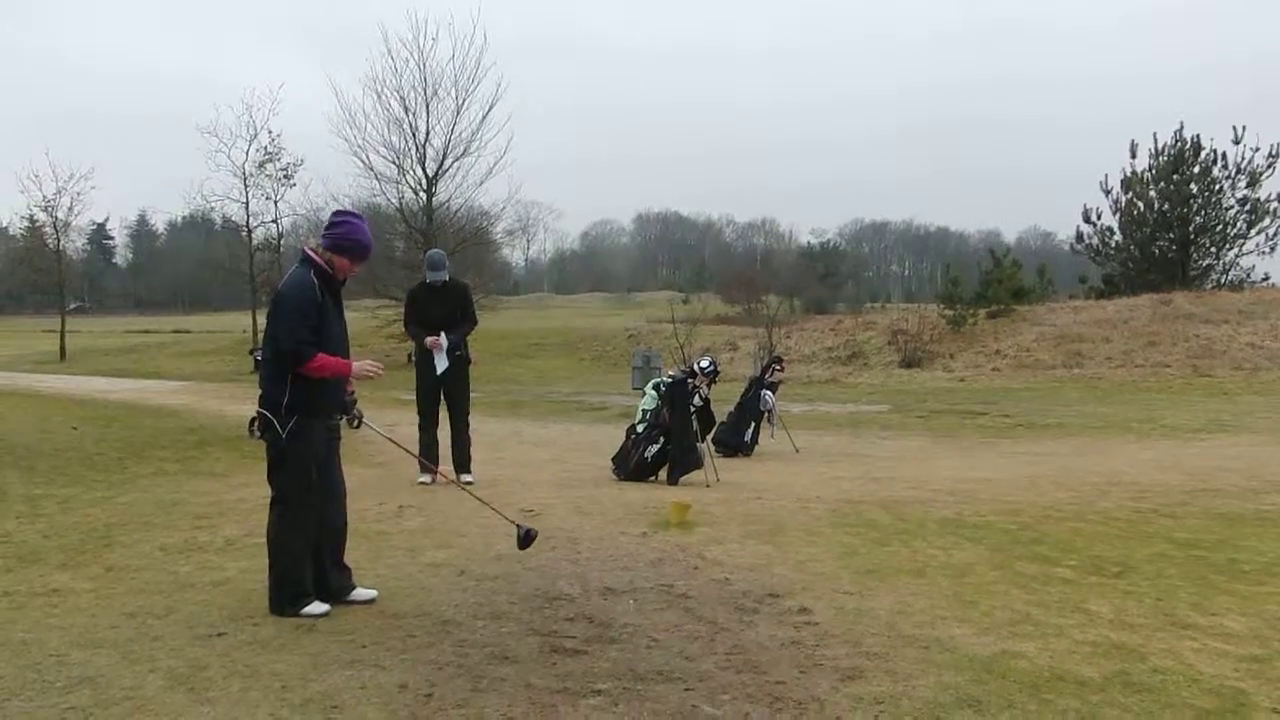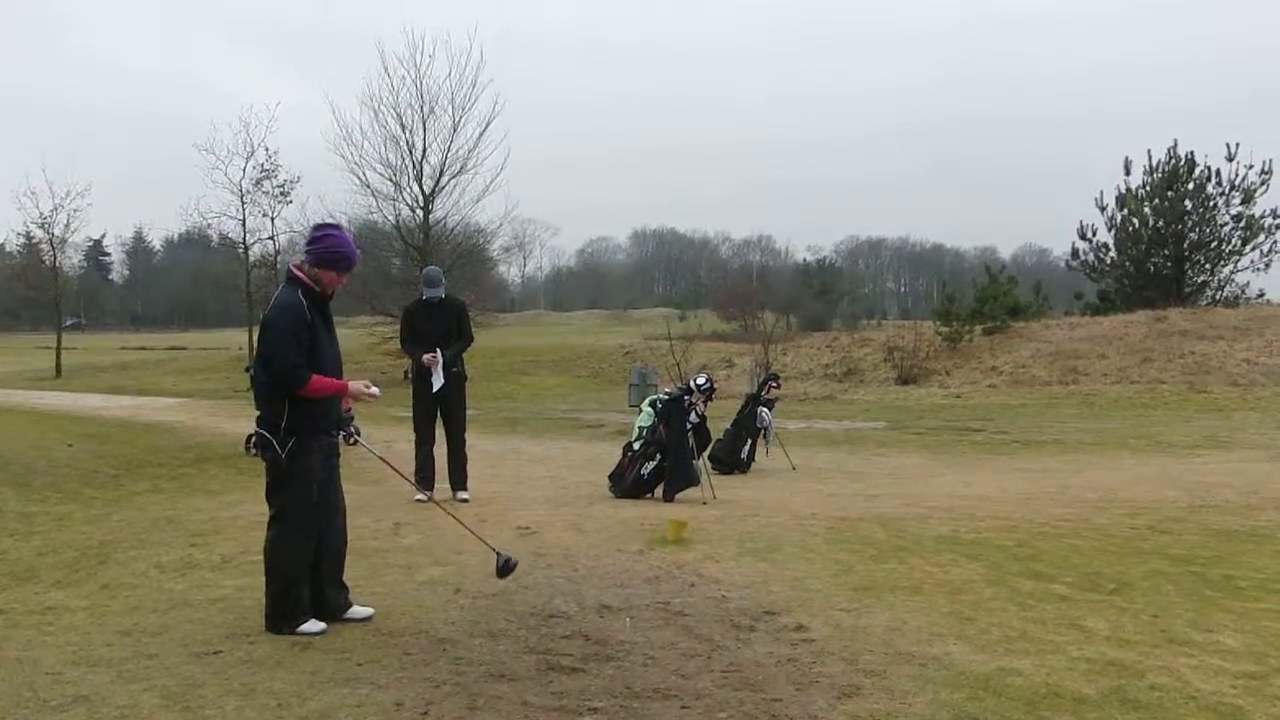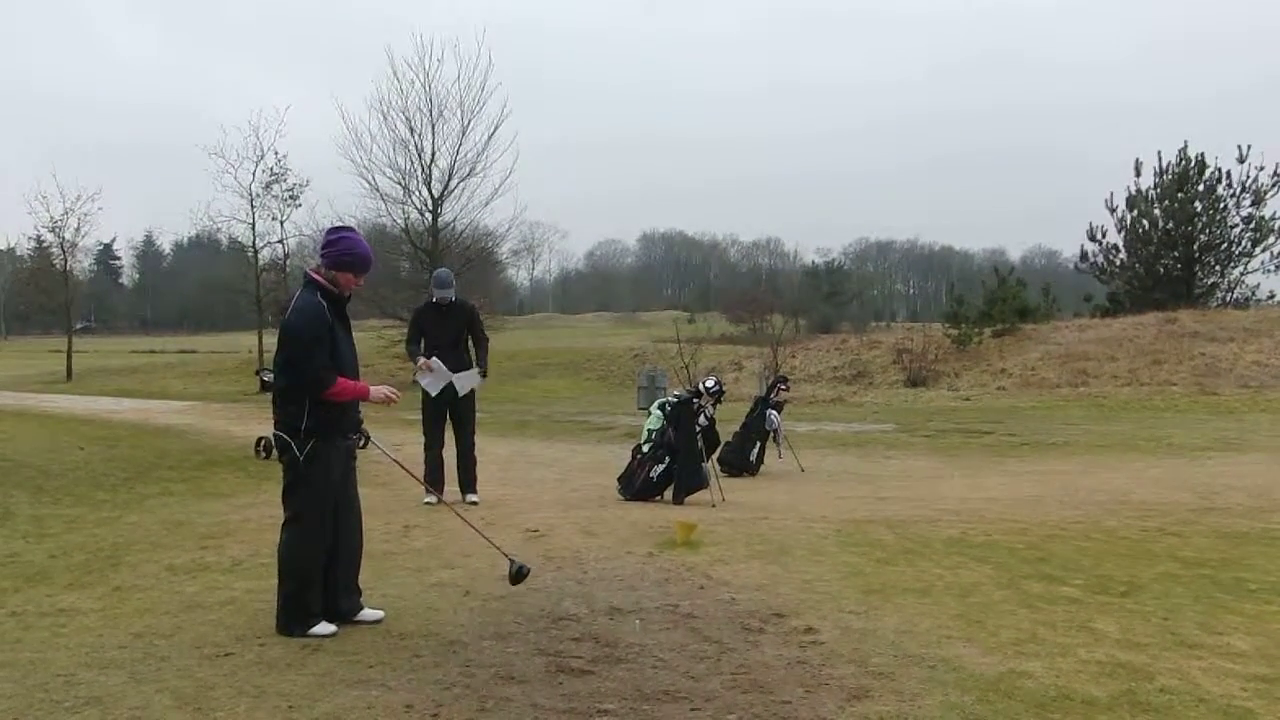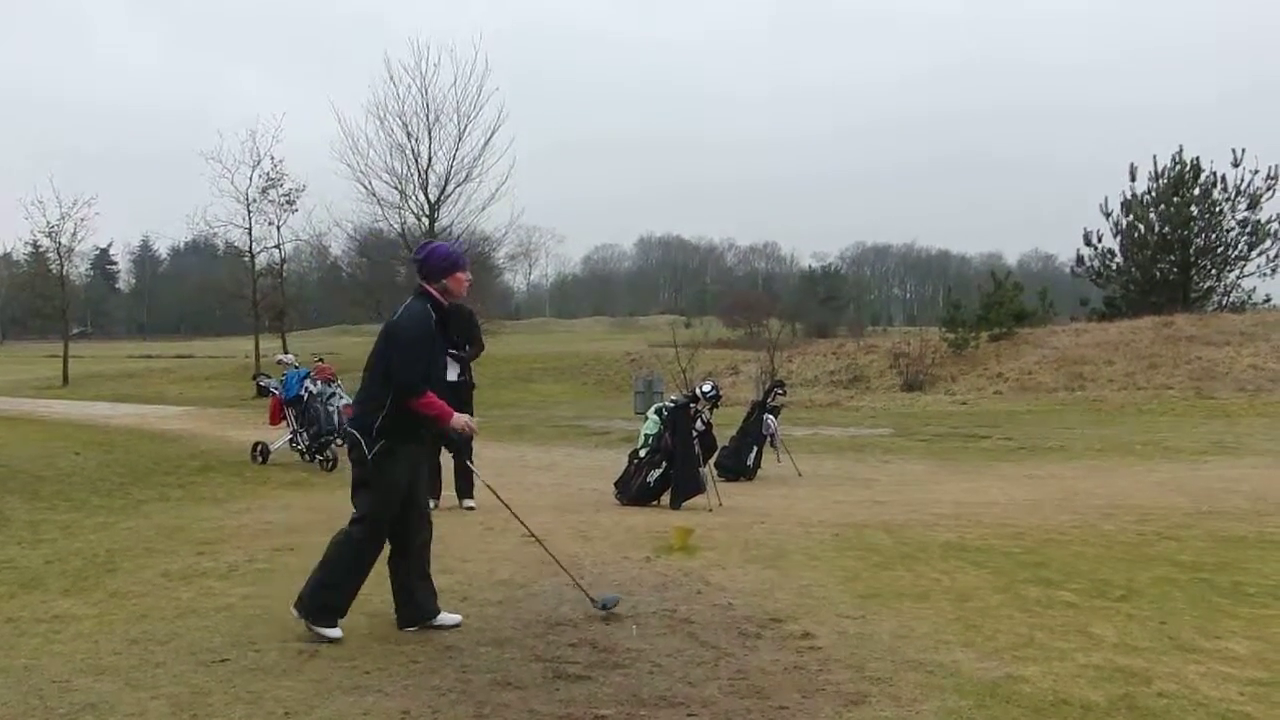
dt=1s
person 1, frame 1
left shoulder: (327, 283)
right shoulder: (299, 287)
right elbow: (298, 355)
left wrist: (342, 391)
right wrist: (348, 370)
left hip: (320, 412)
right hip: (292, 415)
left knee: (330, 500)
right knee: (295, 505)
left ankle: (332, 582)
right ankle: (290, 595)
person 1, frame 2
left shoulder: (316, 301)
right shoulder: (287, 307)
right elbow: (292, 377)
left wrist: (339, 403)
right wrist: (344, 389)
left hip: (319, 431)
right hip: (291, 435)
left knee: (329, 519)
right knee: (294, 524)
left ankle: (329, 601)
right ankle: (286, 613)
person 1, frame 3
left shoulder: (331, 304)
right shoulder: (307, 311)
right elbow: (316, 380)
left wrist: (352, 413)
right wrist: (366, 392)
left hip: (334, 434)
right hip: (308, 437)
left knee: (344, 522)
right knee: (307, 526)
left ankle: (341, 603)
right ankle: (297, 616)
person 1, frame 4
left shoulder: (431, 316)
right shoulder: (414, 320)
right elbow: (409, 388)
left wrist: (444, 421)
right wrist: (449, 417)
left hip: (405, 437)
right hip: (380, 436)
left knee: (414, 526)
right knee: (371, 524)
left ankle: (418, 609)
right ankle: (317, 606)
person 2, frame 1
left shoulder: (461, 289)
right shoulder: (415, 293)
left elbow: (470, 321)
right elbow: (410, 325)
left wrist: (453, 339)
right wrist: (424, 339)
left hip: (456, 357)
right hip: (426, 359)
left knee: (460, 415)
right knee: (427, 416)
left ankle: (463, 469)
right ankle: (427, 469)
person 2, frame 2
left shoulder: (457, 306)
right shoulder: (411, 310)
left elbow: (467, 338)
right elbow: (406, 342)
left wrist: (448, 355)
right wrist: (421, 356)
left hip: (452, 374)
right hip: (422, 376)
left knee: (456, 433)
right knee: (423, 434)
left ankle: (460, 486)
right ankle: (424, 486)
person 2, frame 3
left shoulder: (467, 309)
right shoulder: (421, 312)
left elbow: (480, 340)
right elbow: (411, 343)
left wrist: (482, 363)
right wrist: (418, 358)
left knee: (465, 436)
right knee: (432, 437)
left ankle: (469, 489)
right ankle: (433, 489)
person 2, frame 4
left shoulder: (465, 314)
left elbow: (478, 345)
left wrist: (464, 357)
left hip: (460, 383)
left knee: (463, 439)
right knee: (432, 439)
left ankle: (466, 494)
right ankle: (431, 494)
